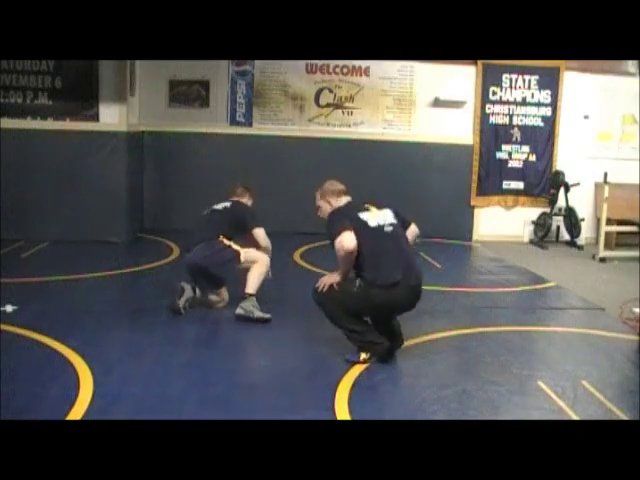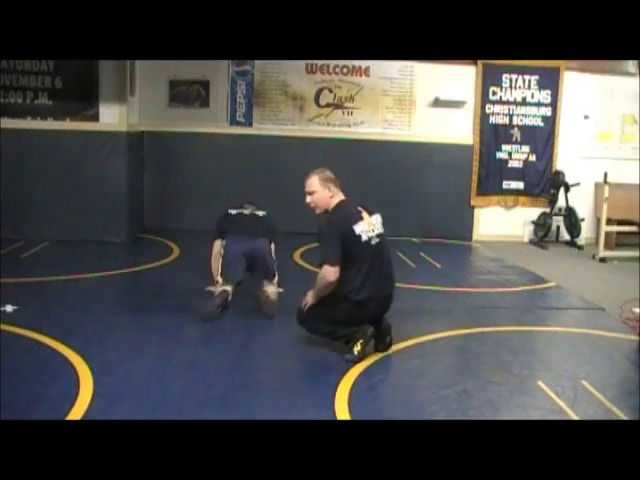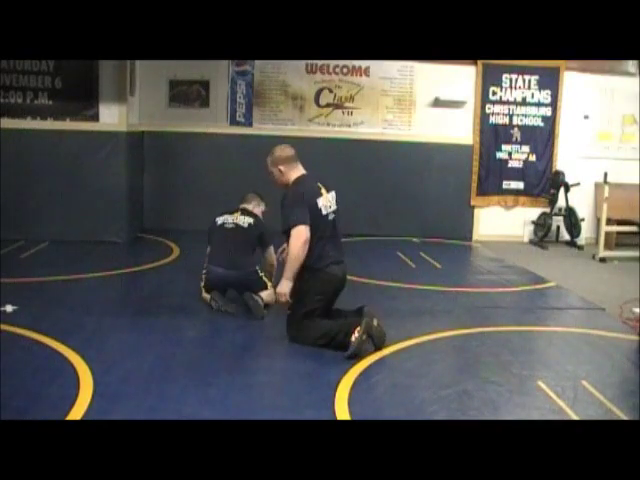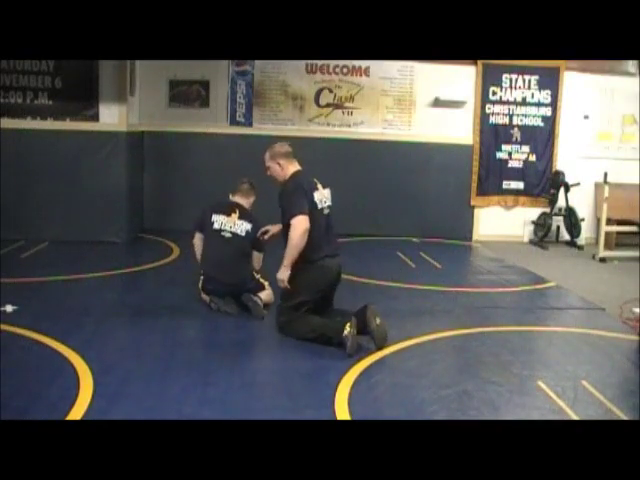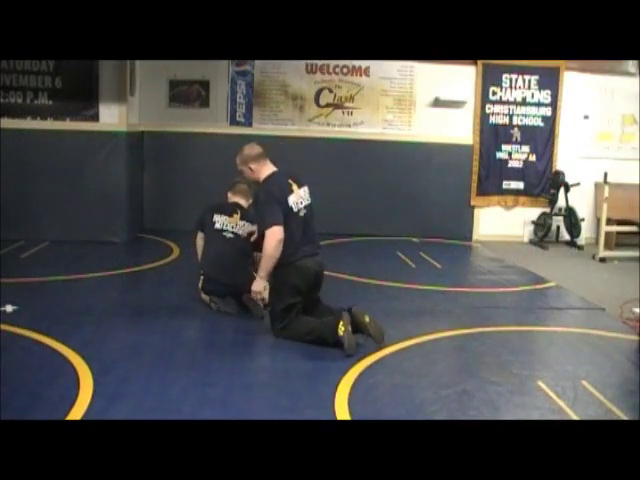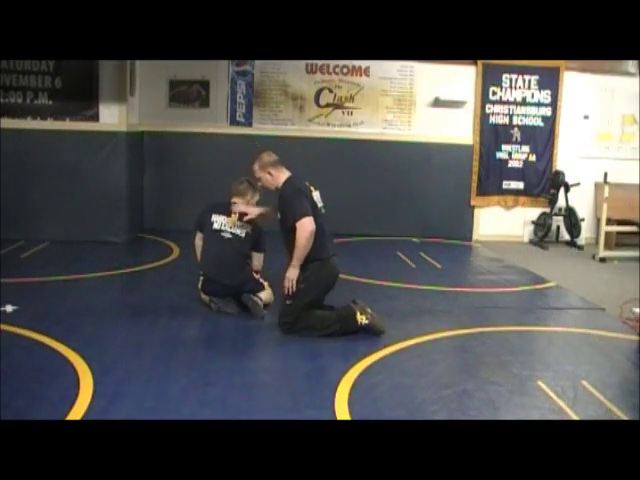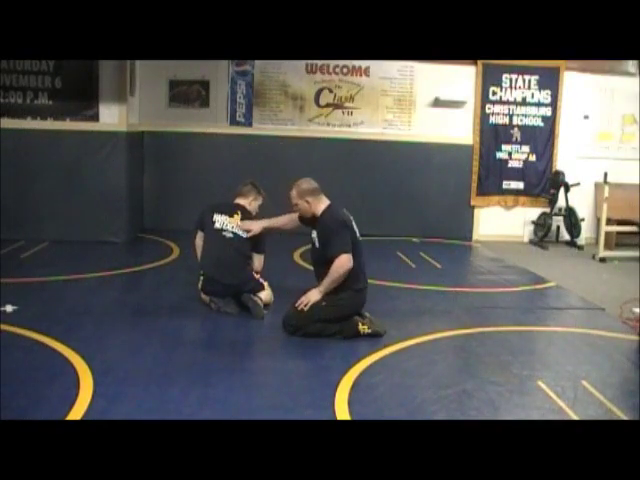
dt=0.7s
person 1, frame 1
left shoulder: (337, 216)
right shoulder: (382, 209)
left elbow: (347, 245)
right elbow: (413, 230)
left wrist: (340, 274)
left hip: (385, 291)
right hip: (412, 290)
left knee: (324, 292)
left ankle: (370, 345)
right ankle: (391, 337)
person 1, frame 2
left shoulder: (331, 223)
right shoulder: (368, 211)
left elbow: (330, 276)
left wrist: (314, 295)
left hip: (360, 302)
right hip: (384, 299)
left knee: (306, 314)
left ankle: (357, 334)
right ankle: (377, 327)
person 1, frame 3
left shoulder: (294, 195)
right shoulder: (319, 186)
left elbow: (302, 238)
left wrist: (287, 280)
right wrist: (291, 244)
left hip: (317, 273)
right hip: (336, 268)
left knee: (298, 329)
right knee: (320, 315)
left ankle: (351, 331)
right ankle: (360, 318)
person 1, frame 4
left shoulder: (291, 188)
right shoulder: (313, 182)
left elbow: (302, 228)
left wrist: (285, 266)
right wrist: (280, 227)
left hip: (312, 266)
right hip: (331, 263)
left knee: (287, 320)
right knee: (320, 312)
left ankle: (340, 330)
right ankle: (362, 318)
person 1, frame 5
left shoulder: (265, 193)
right shoulder: (294, 180)
left elbow: (276, 237)
left wrist: (261, 277)
right wrist: (263, 226)
left hip: (292, 268)
right hip: (314, 262)
left knee: (282, 325)
right knee: (311, 307)
left ankle: (334, 328)
right ankle: (351, 317)
person 1, frame 6
left shoulder: (290, 191)
right shoulder: (297, 185)
left elbow: (307, 228)
left wrist: (294, 267)
right wrist: (260, 210)
left hip: (316, 266)
right hip: (324, 263)
left knee: (289, 321)
right knee: (307, 309)
left ankle: (352, 318)
right ankle: (352, 312)
person 1, frame 7
left shoulder: (332, 222)
right shoulder: (326, 213)
left elbow: (345, 263)
right elbow: (294, 219)
left wrist: (319, 291)
right wrist: (263, 223)
left hip: (347, 295)
right hip: (343, 290)
left knee: (292, 322)
right knee: (297, 309)
left ankle: (354, 326)
right ankle: (351, 316)
person 2, frame 1
left shoulder: (212, 211)
right shoulder: (244, 209)
right elbow: (265, 243)
left hip: (193, 258)
right hip: (212, 249)
left knee: (221, 300)
right knee: (262, 260)
left ankle: (191, 292)
right ankle: (248, 303)
person 2, frame 2
left shoulder: (226, 216)
right shoulder: (265, 218)
left elbow: (216, 253)
right elbow: (271, 252)
left wrist: (217, 283)
right wrist: (273, 283)
left hip: (233, 244)
right hip: (261, 246)
right knee: (271, 288)
left ankle: (222, 294)
right ankle: (266, 294)
person 2, frame 3
left shoulder: (219, 218)
right shoulder: (258, 222)
left elbow: (209, 252)
right elbow: (271, 261)
right wrist: (271, 277)
left hip: (214, 270)
right hip: (244, 270)
left knee: (206, 293)
right knee: (269, 294)
left ankle: (215, 299)
right ankle: (257, 299)
person 2, frame 4
left shoulder: (210, 211)
right shoulder: (253, 222)
left elbow: (197, 241)
right elbow: (257, 264)
left hip: (211, 280)
right hip: (241, 281)
left knee: (205, 293)
right knee: (268, 294)
left ankle: (216, 300)
right ankle: (256, 300)
person 2, frame 5
left shoulder: (210, 211)
right shoulder: (253, 222)
left elbow: (200, 240)
left hip: (212, 279)
right hip: (241, 281)
left knee: (204, 293)
left ankle: (217, 301)
right ankle: (251, 299)
person 2, frame 6
left shoulder: (209, 211)
right shoulder: (254, 224)
left elbow: (199, 240)
right elbow: (257, 265)
left hip: (211, 281)
right hip: (241, 282)
left knee: (204, 293)
right knee: (267, 294)
left ankle: (217, 300)
right ankle: (254, 299)
person 2, frame 7
left shoulder: (211, 211)
left elbow: (199, 240)
right elbow: (257, 266)
left hip: (211, 280)
right hip: (241, 281)
left knee: (204, 292)
right knee: (267, 294)
left ankle: (217, 300)
right ankle: (255, 299)
